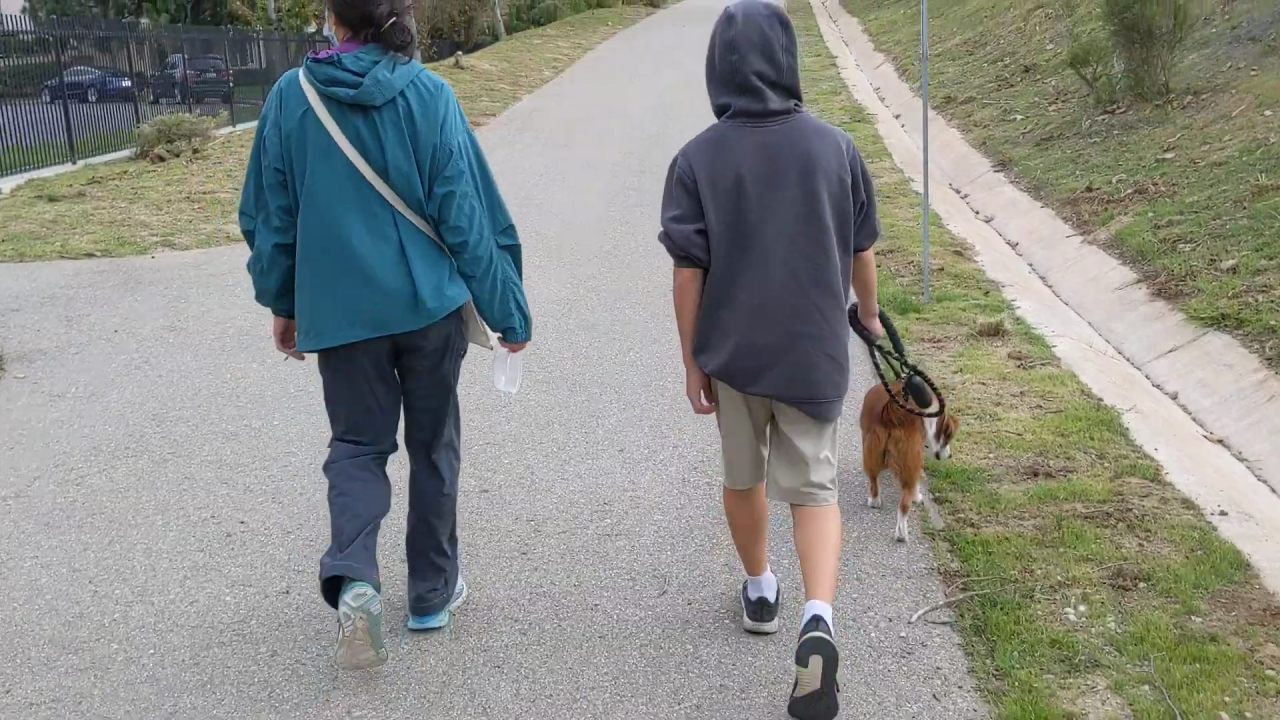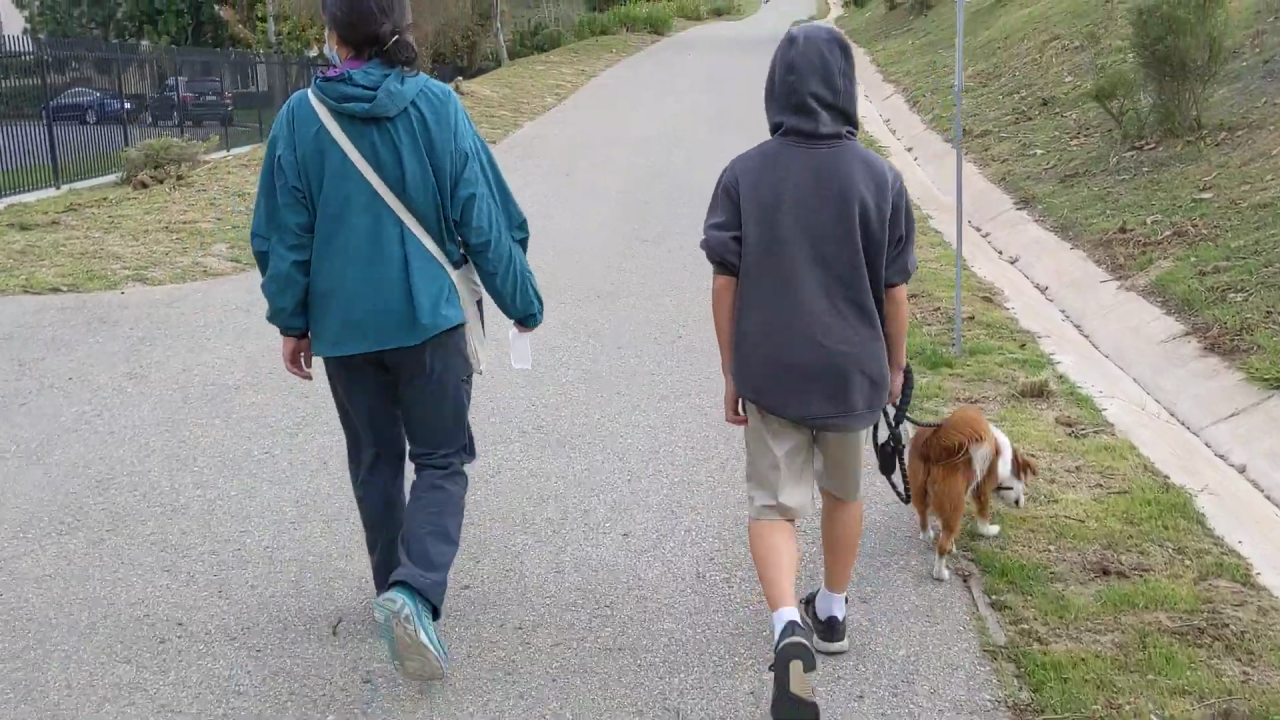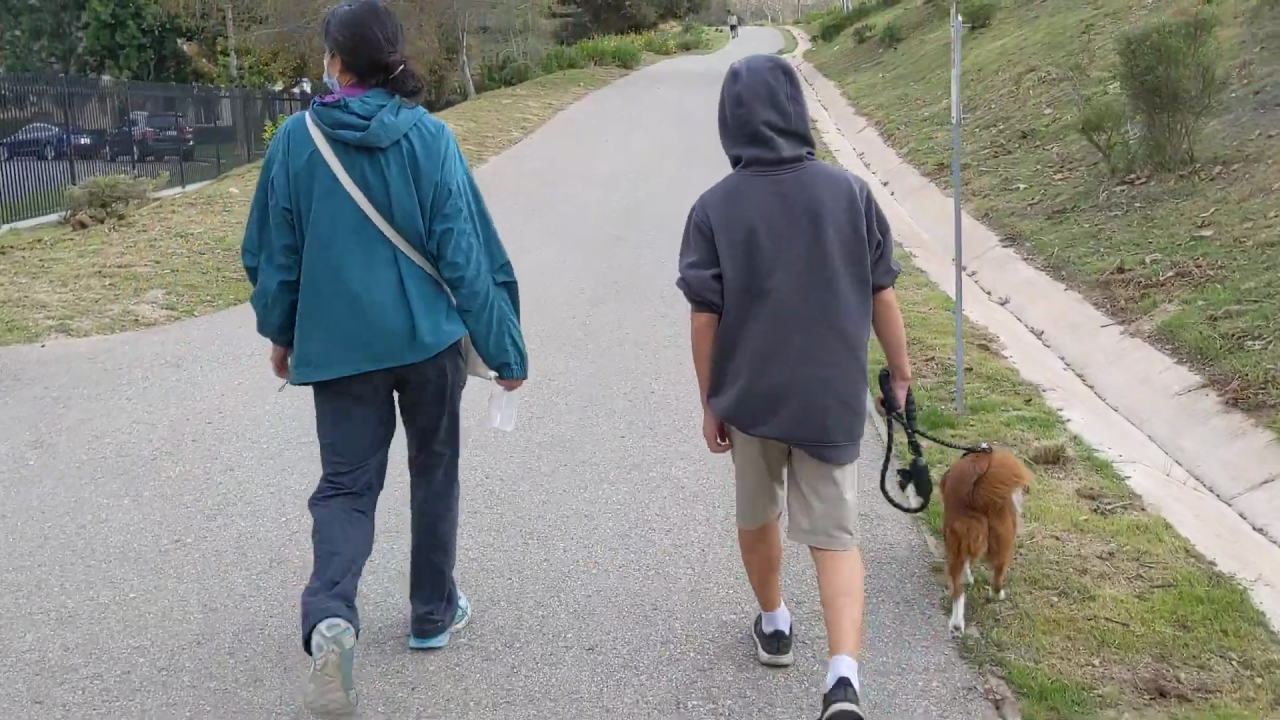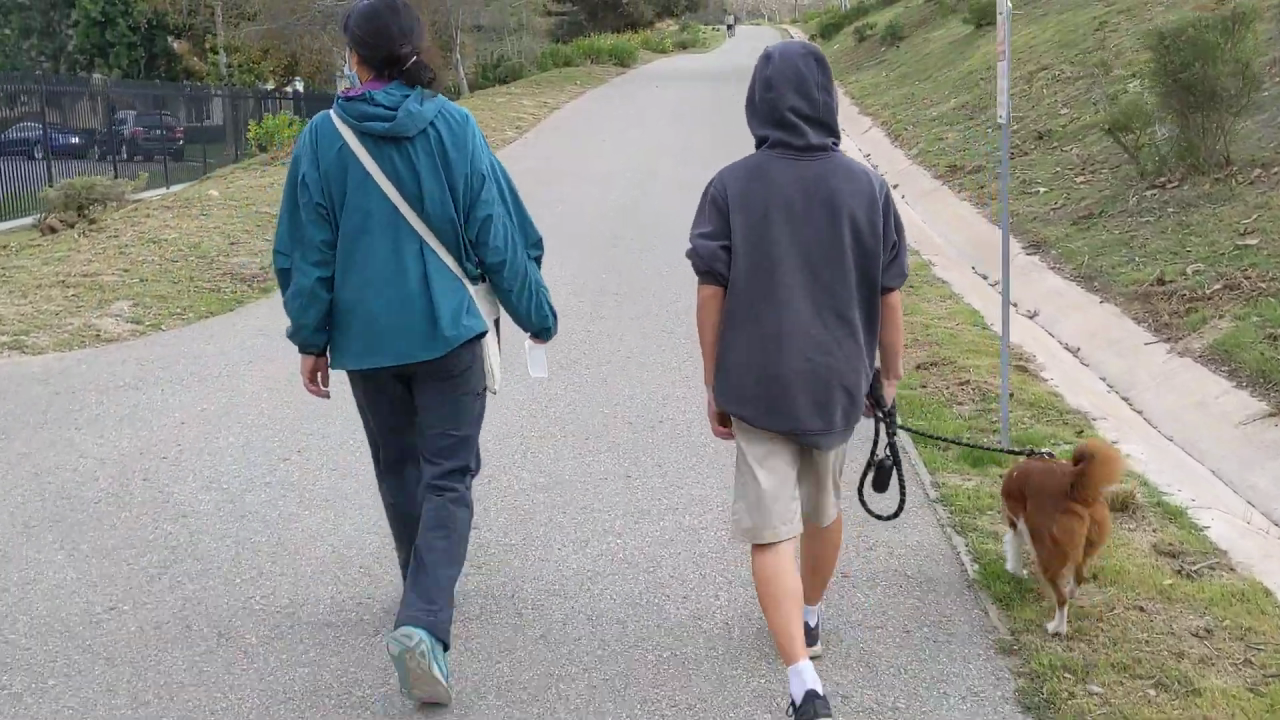
dt=0.5s
person 1, frame 1
right shoulder: (427, 94)
left elbow: (267, 218)
right elbow: (469, 216)
left wrist: (279, 301)
right wrist: (508, 313)
left hip: (338, 310)
right hip: (428, 302)
left knee: (358, 449)
right knee: (432, 443)
person 1, frame 2
left shoulder: (300, 118)
right shoulder: (437, 106)
left elbow: (283, 237)
right elbow: (485, 218)
left wrist: (290, 321)
right wrist: (522, 300)
left hip: (343, 323)
right hip: (429, 317)
left knee: (373, 461)
right knee: (440, 459)
left ankle: (396, 587)
right ankle: (411, 591)
person 1, frame 3
left shoulder: (295, 141)
right shoulder: (429, 139)
left elbow: (272, 255)
right elbow: (468, 253)
left wrist: (279, 331)
right wrist: (504, 350)
left hip: (335, 346)
right hip: (425, 337)
left knee: (345, 487)
right knee: (432, 471)
left ankle: (332, 621)
right ankle: (434, 610)
person 1, frame 4
left shoulder: (322, 138)
right shoulder: (454, 127)
left elbow: (306, 253)
right elbow: (501, 238)
left wrist: (310, 339)
right wrist: (538, 314)
left hip: (365, 337)
right hip: (447, 332)
left knee: (398, 468)
right knee: (446, 479)
left ankle: (421, 604)
right ankle: (421, 621)
person 2, frame 1
left shoulder: (696, 159)
right shoulder: (836, 147)
left elbow: (688, 274)
right elbow: (862, 253)
left wrist: (692, 362)
right wrist: (868, 308)
left hip: (733, 353)
right hip: (816, 353)
left knee: (744, 476)
right knee: (814, 491)
left ankle: (759, 588)
person 2, frame 2
left shoulder: (743, 174)
right shoulder: (881, 178)
left elbow: (726, 283)
right elbow: (894, 289)
left wrist: (730, 372)
right wrist: (895, 364)
left hip: (769, 372)
right hip: (853, 369)
left knee: (773, 505)
right knee: (843, 490)
left ankle: (790, 629)
right ankle: (831, 612)
person 2, frame 3
left shoulder: (714, 207)
right shoulder: (850, 192)
left elbow: (704, 317)
right elbow: (882, 295)
left wrist: (709, 403)
right wrist: (900, 371)
left hip: (748, 397)
right hip: (833, 397)
left knee: (761, 515)
right knee: (834, 537)
left ankle: (772, 625)
person 2, frame 4
left shoulder: (731, 186)
right shoulder: (868, 188)
left elbow: (711, 294)
right elbow: (889, 296)
left wrist: (714, 385)
right wrist: (890, 374)
left hip: (757, 388)
right hip: (837, 383)
left knee: (771, 534)
right knee: (823, 508)
right ankle: (806, 617)
